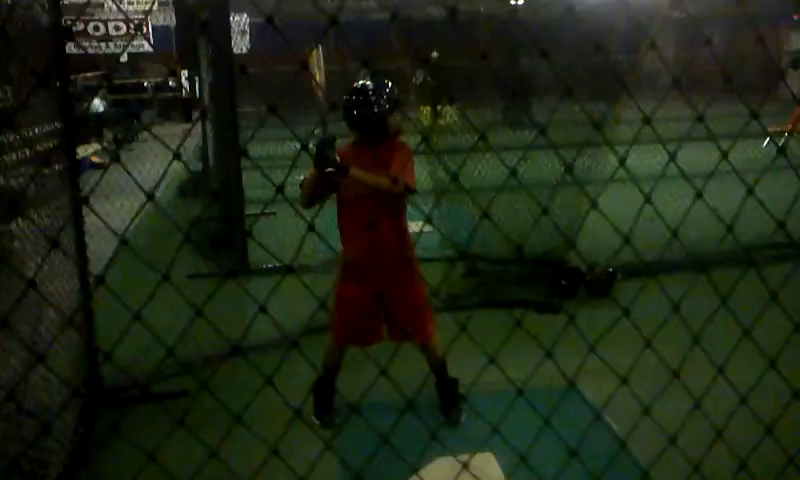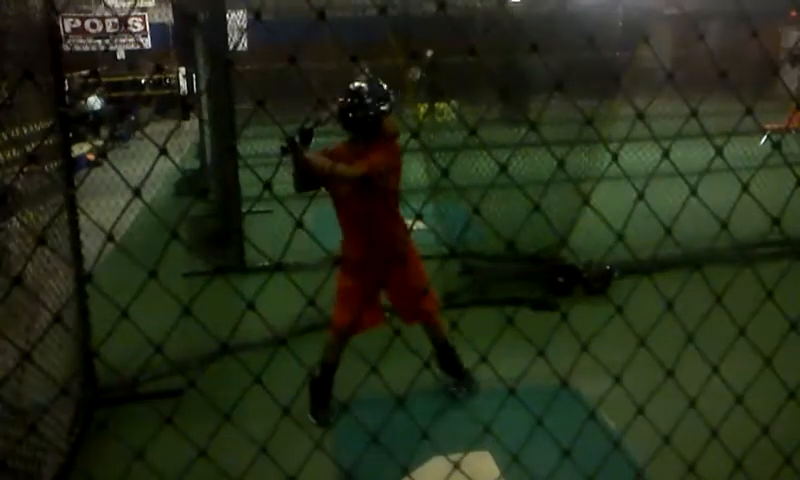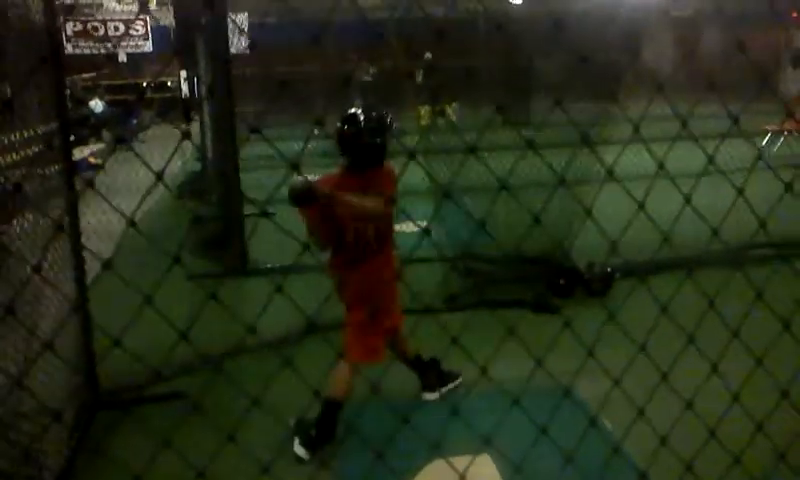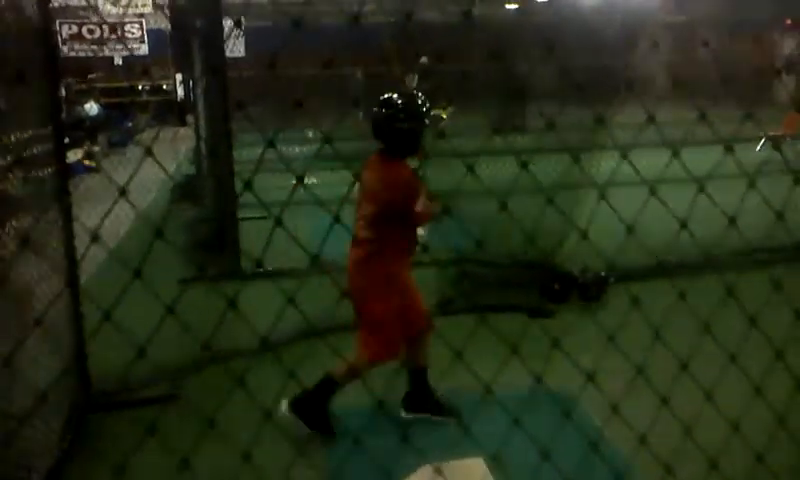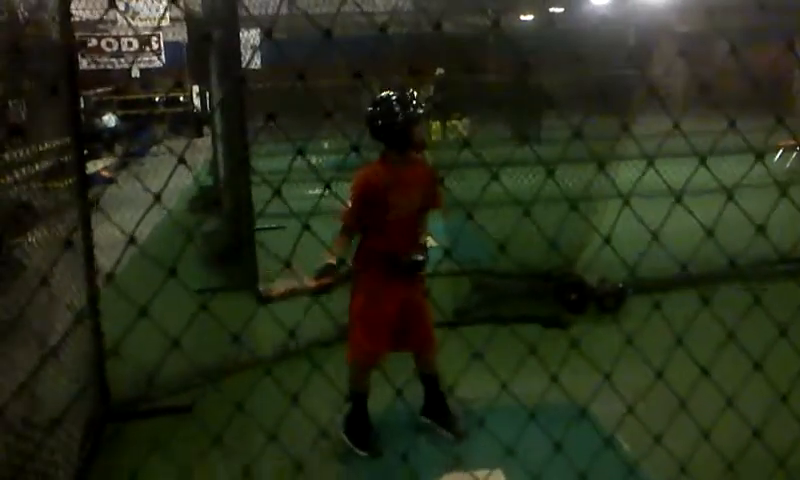
dt=0.7s
person 1, frame 1
left shoulder: (399, 150)
right shoulder: (341, 155)
left elbow: (397, 186)
right elbow: (307, 200)
left wrist: (348, 170)
right wrist: (319, 165)
left hip: (398, 262)
right hip: (358, 264)
left knee: (421, 330)
right knee: (343, 333)
left ankle: (447, 389)
right ankle: (324, 392)
person 1, frame 2
left shoulder: (389, 149)
right shoulder: (334, 155)
left elbow: (354, 174)
left wrist: (306, 158)
right wrist: (302, 156)
left hip: (396, 252)
right hip: (357, 258)
left knee: (428, 311)
right knee: (342, 326)
left ankle: (451, 364)
right ankle: (321, 388)
person 1, frame 3
left shoulder: (328, 188)
right shoulder: (386, 176)
left elbow: (321, 241)
left wrist: (308, 204)
left hip: (348, 274)
right hip: (377, 274)
left knee: (387, 326)
right knee: (360, 348)
left ankle: (416, 381)
right ankle: (320, 429)
person 1, frame 4
left shoulder: (376, 162)
right shoulder: (403, 179)
right elbow: (426, 215)
right wrist: (430, 204)
left hip: (387, 266)
right hip: (378, 272)
left knee: (418, 325)
right knee: (374, 349)
left ankle: (418, 394)
right ankle: (312, 400)
person 1, frame 5
left shoulder: (423, 169)
right shoulder: (370, 178)
right elbow: (349, 226)
left wrist: (420, 247)
right wrist: (334, 260)
left hip: (406, 272)
right hip: (374, 275)
left knee: (422, 340)
right knee: (366, 350)
left ankle: (435, 404)
right ankle: (356, 418)
